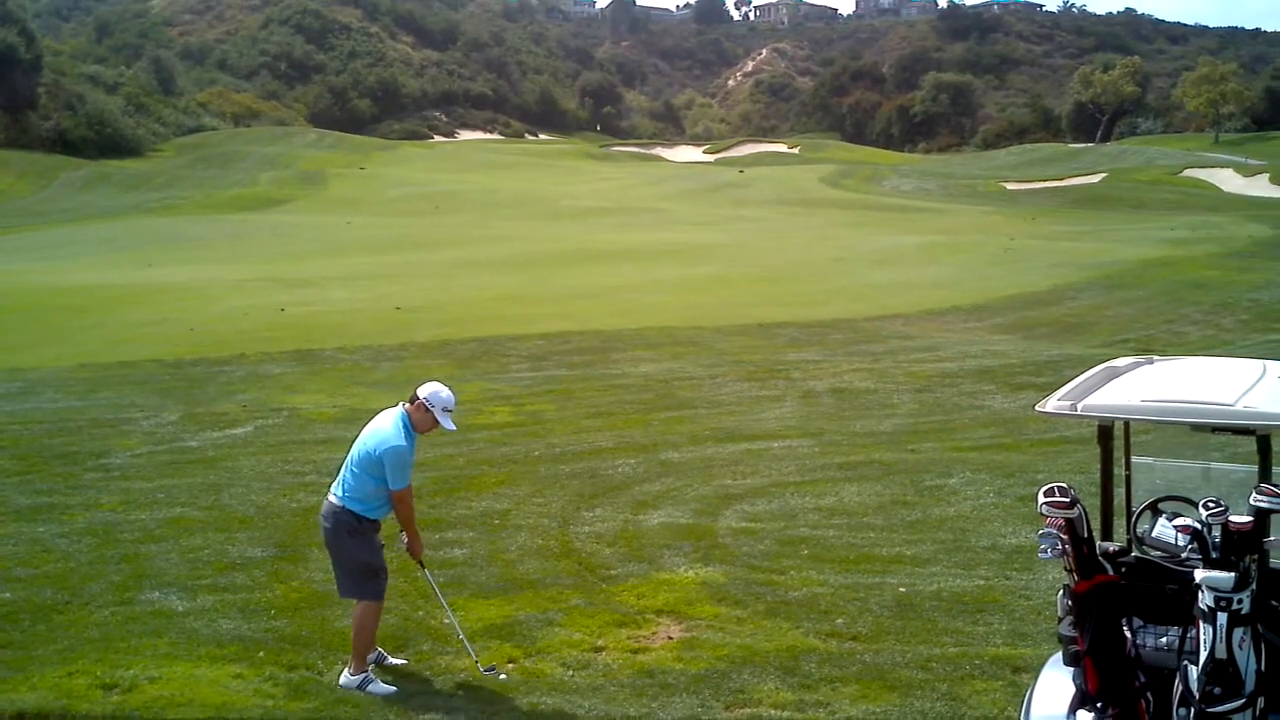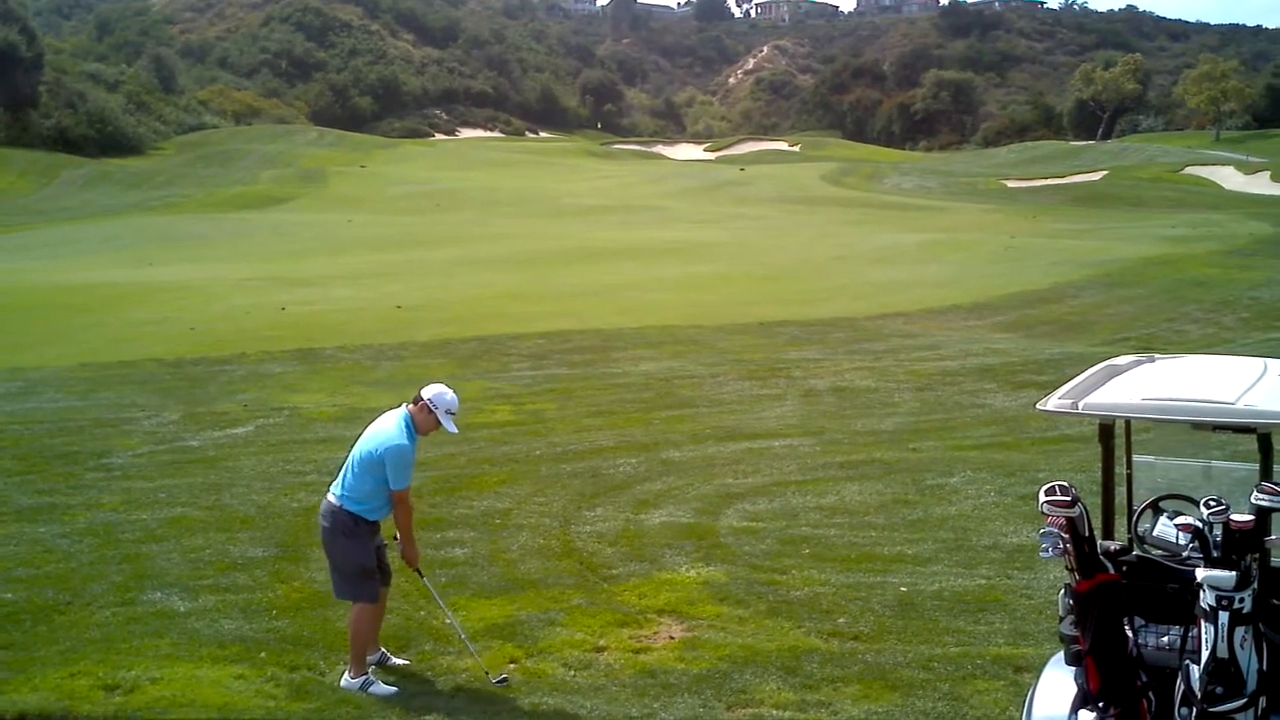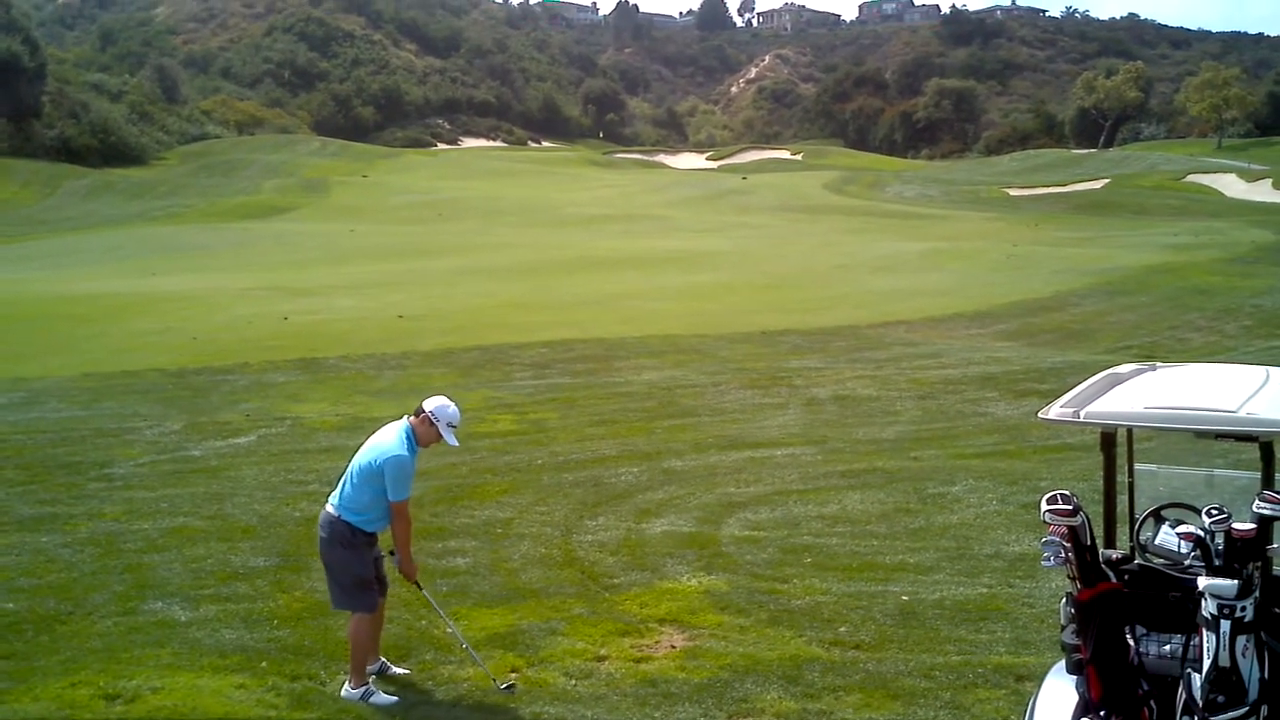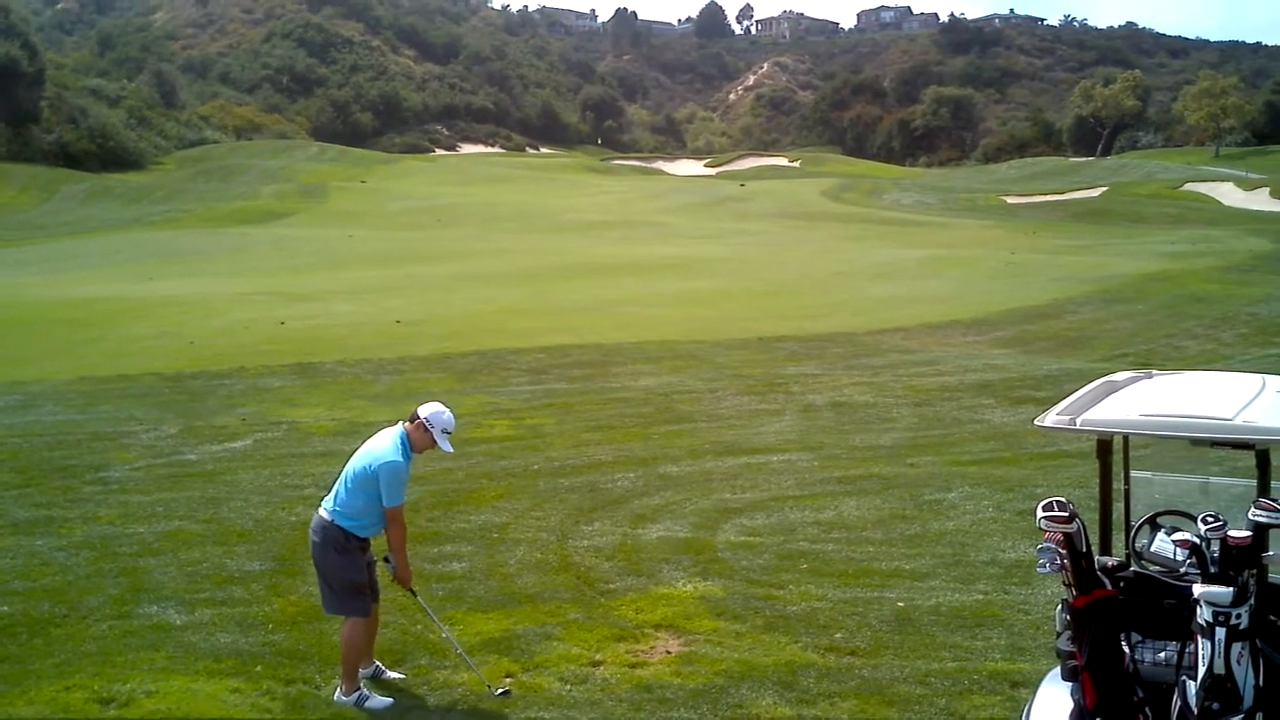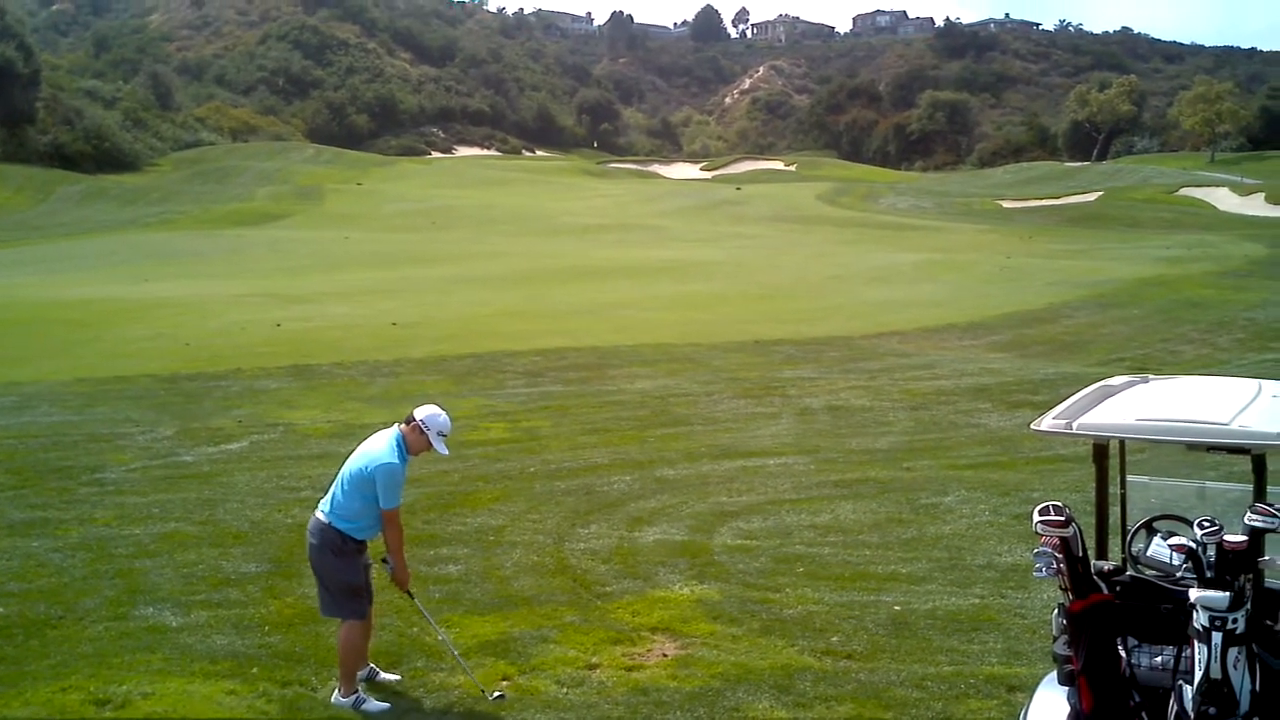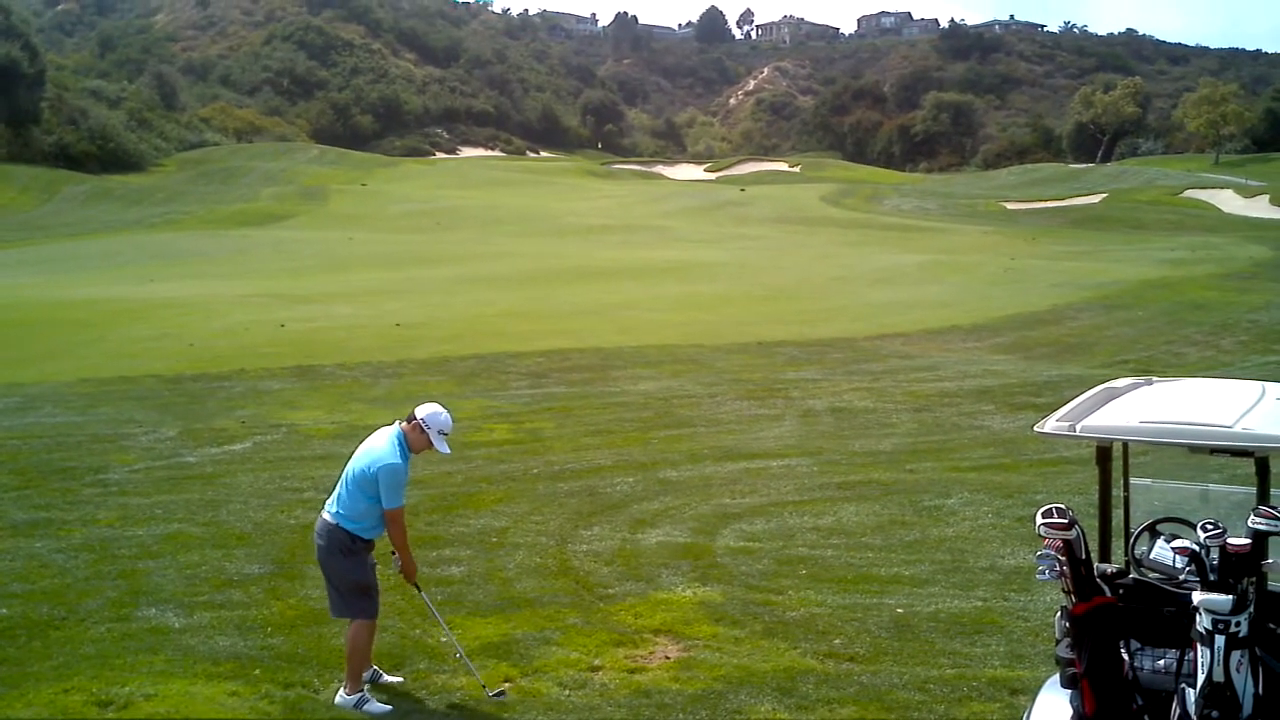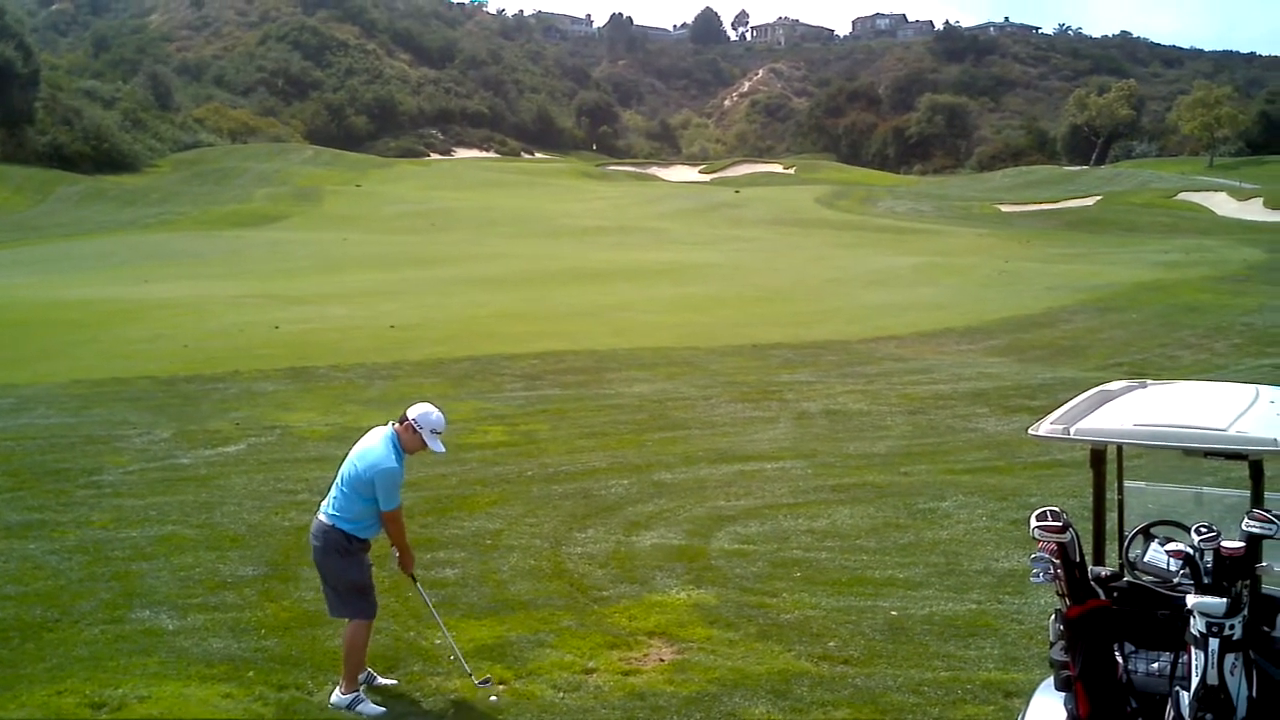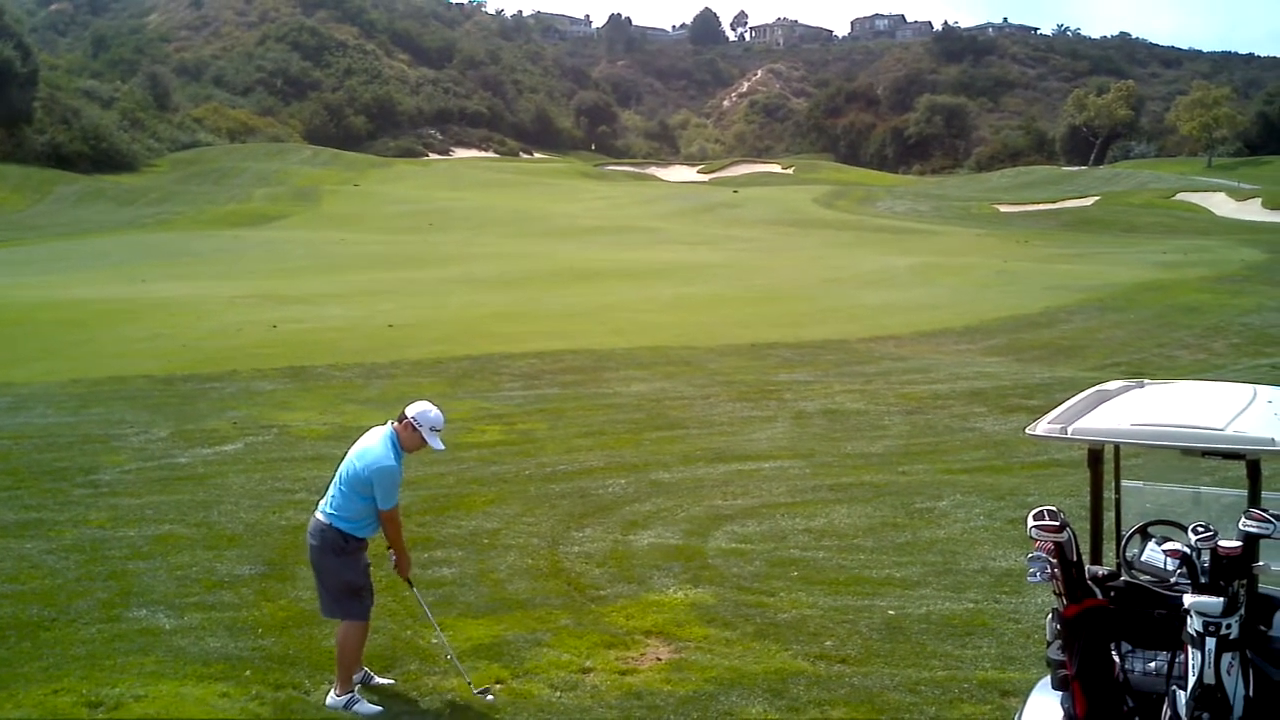
dt=0.2s
person 1, frame 1
left shoulder: (393, 416)
right shoulder: (397, 444)
left elbow: (401, 489)
right elbow: (401, 500)
left wrist: (408, 531)
right wrist: (413, 538)
left hip: (357, 515)
right hip: (347, 520)
left knee: (376, 585)
right knee: (369, 594)
left ankle: (369, 650)
right ankle: (355, 671)
person 1, frame 2
left shoulder: (396, 418)
right shoulder: (399, 444)
left elbow: (397, 497)
right elbow: (401, 503)
left wrist: (403, 537)
right wrist: (409, 545)
left hip: (358, 516)
right hip: (346, 521)
left knee: (380, 585)
right knee: (366, 596)
left ankle: (372, 651)
right ankle: (356, 673)
person 1, frame 3
left shoulder: (397, 431)
right shoulder: (399, 455)
left elbow: (395, 510)
right elbow: (399, 515)
left wrist: (401, 552)
right wrist: (406, 558)
left hip: (356, 527)
right hip: (343, 531)
left knee: (377, 596)
right knee: (363, 606)
left ankle: (372, 660)
right ankle: (357, 684)
person 1, frame 4
left shoulder: (393, 436)
right shoulder: (394, 461)
left elbow: (390, 516)
right elbow: (395, 521)
left wrist: (395, 556)
right wrist: (402, 565)
left hip: (348, 532)
right hip: (336, 536)
left knee: (370, 602)
right knee: (357, 611)
left ankle: (367, 665)
right ankle: (349, 689)
person 1, frame 5
left shoulder: (388, 437)
right shoulder: (390, 463)
right elbow: (391, 522)
left wrist: (393, 556)
right wrist: (400, 566)
left hip: (344, 533)
right hip: (333, 539)
left knee: (363, 606)
right knee: (353, 614)
left ankle: (361, 667)
right ankle: (346, 692)
person 1, frame 6
left shoulder: (388, 434)
right shoulder: (392, 463)
right elbow: (394, 521)
left wrist: (401, 551)
right wrist: (408, 560)
left hip: (348, 532)
right hip: (341, 538)
left knee: (367, 608)
right knee: (363, 613)
left ankle: (364, 668)
right ankle: (352, 691)
person 1, frame 7
left shoulder: (380, 434)
right shoulder: (387, 466)
right elbow: (392, 519)
left wrist: (398, 546)
right wrist: (406, 554)
left hip: (343, 533)
right hip: (338, 540)
left knee: (364, 608)
right knee: (361, 613)
left ankle: (359, 671)
right ankle: (347, 691)
person 1, frame 8
left shoulder: (380, 434)
right shoulder: (386, 464)
right elbow: (389, 520)
left wrist: (397, 551)
right wrist: (402, 557)
left hip: (342, 533)
right hip: (335, 539)
left knee: (362, 606)
right knee: (353, 614)
left ankle: (355, 670)
right ankle: (342, 691)
